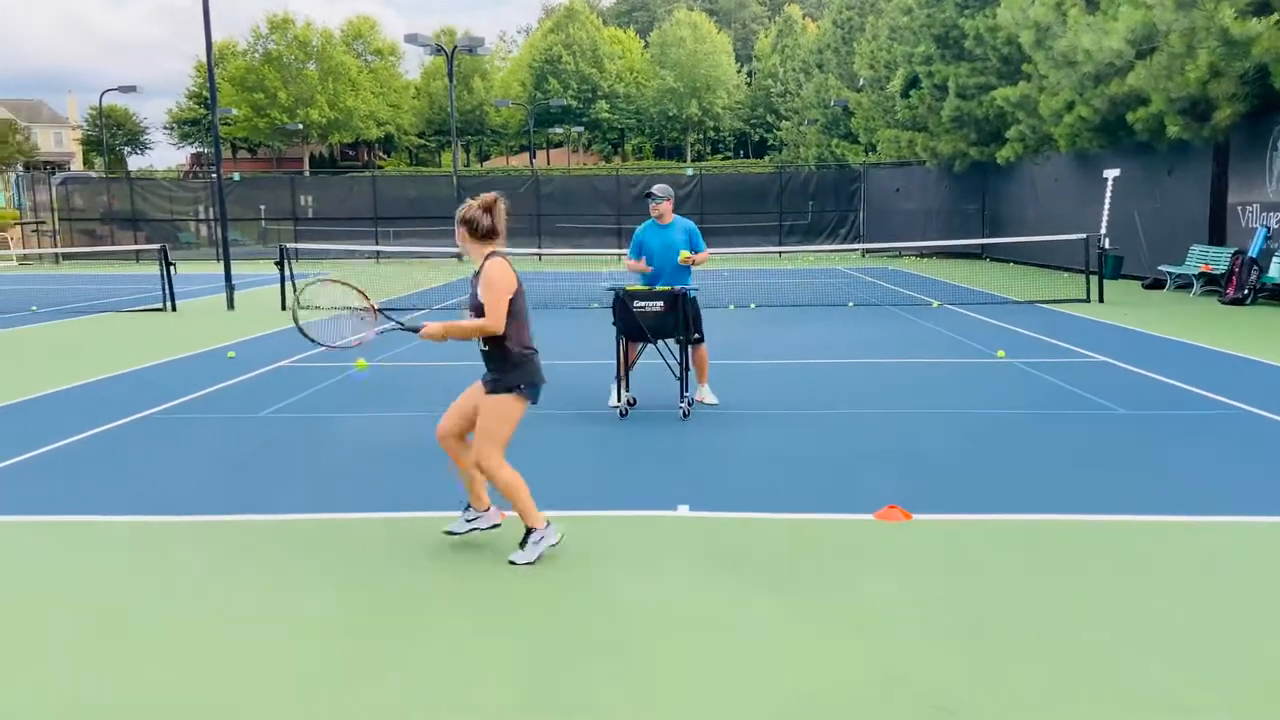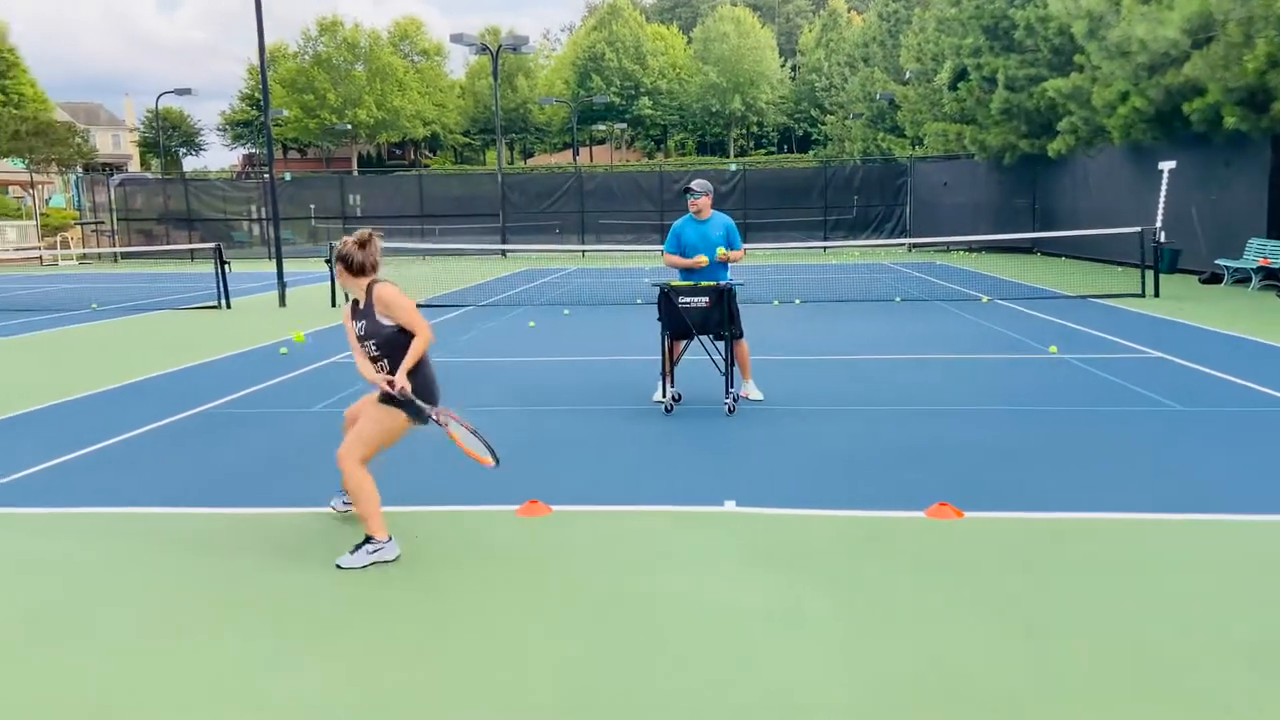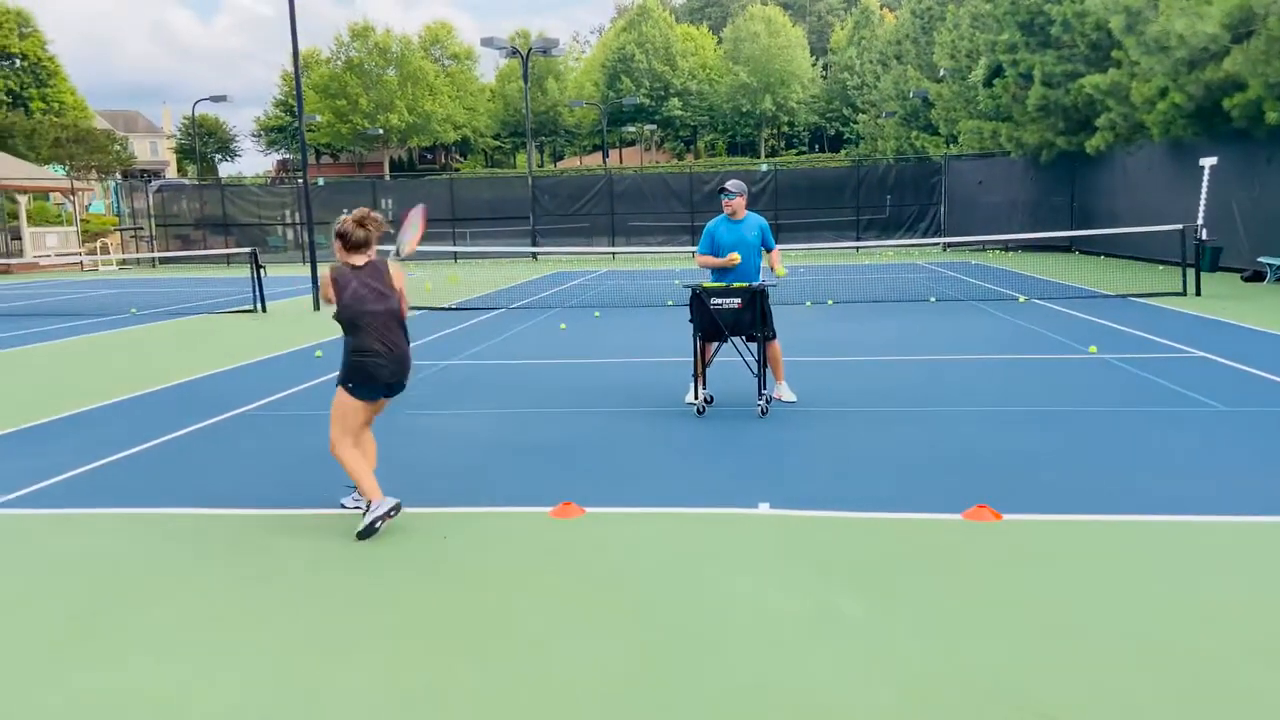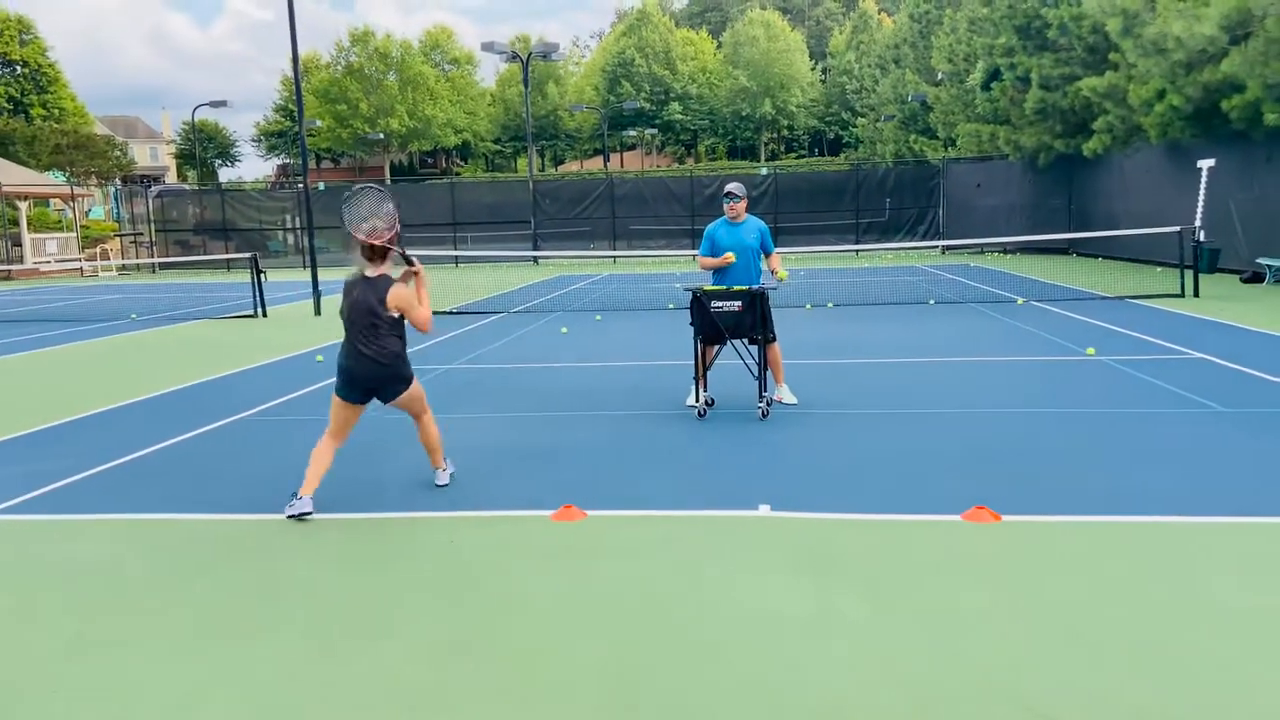
dt=0.4s
person 1, frame 1
left shoulder: (496, 268)
right shoulder: (482, 271)
left elbow: (494, 324)
right elbow: (480, 323)
left wrist: (446, 329)
right wrist: (446, 330)
left hip: (515, 375)
right hip: (499, 374)
left knee: (486, 459)
right knee: (448, 432)
left ankle: (539, 530)
right ankle: (481, 509)
person 1, frame 2
left shoulder: (384, 294)
right shoulder: (351, 311)
left elbow: (424, 333)
right elbow: (361, 357)
left wrist: (401, 372)
right wrist: (379, 379)
left hip: (411, 391)
right hip: (393, 390)
left knee: (348, 457)
right knee: (352, 418)
left ankle: (380, 542)
right ankle: (353, 497)
person 1, frame 3
left shoulder: (330, 277)
right shoulder: (391, 270)
left hip: (362, 367)
right hip: (398, 366)
left knee: (341, 443)
right knee: (360, 426)
left ankle: (379, 500)
right ankle: (362, 494)
person 1, frame 4
left shoulder: (350, 284)
right shoulder: (396, 289)
right elbow: (423, 324)
right wrist: (418, 281)
left hip: (352, 373)
right hip: (393, 374)
left knee: (332, 439)
right knee: (422, 413)
left ankle: (304, 499)
right ankle: (440, 470)
person 2, frame 1
left shoulder: (688, 227)
right shoulder: (642, 231)
left elbow: (705, 254)
right elbow: (630, 262)
left wrist: (693, 259)
right wrist: (638, 267)
left knee: (697, 341)
right knee: (632, 341)
left ankle: (703, 388)
right ankle: (620, 389)
person 2, frame 2
left shoulder: (725, 222)
right shoulder: (679, 226)
left elbow: (739, 251)
right elbow: (668, 258)
left wrist: (729, 257)
right wrist: (690, 262)
left knee: (737, 337)
right knee: (674, 338)
left ankle: (747, 384)
right ankle: (666, 384)
person 2, frame 3
left shoulder: (759, 223)
right shoulder: (713, 226)
left elbow: (772, 250)
right elbow: (700, 259)
left wrist: (776, 265)
right wrist: (723, 262)
left knee: (769, 338)
left ankle: (780, 386)
right ankle: (698, 387)
person 2, frame 4
left shoulder: (759, 226)
right shoulder: (713, 229)
left elbow: (770, 254)
right elbow: (702, 262)
left wrist: (776, 268)
right wrist: (719, 262)
left knee: (770, 341)
right knee: (708, 343)
left ankle: (781, 388)
right ankle: (699, 389)
